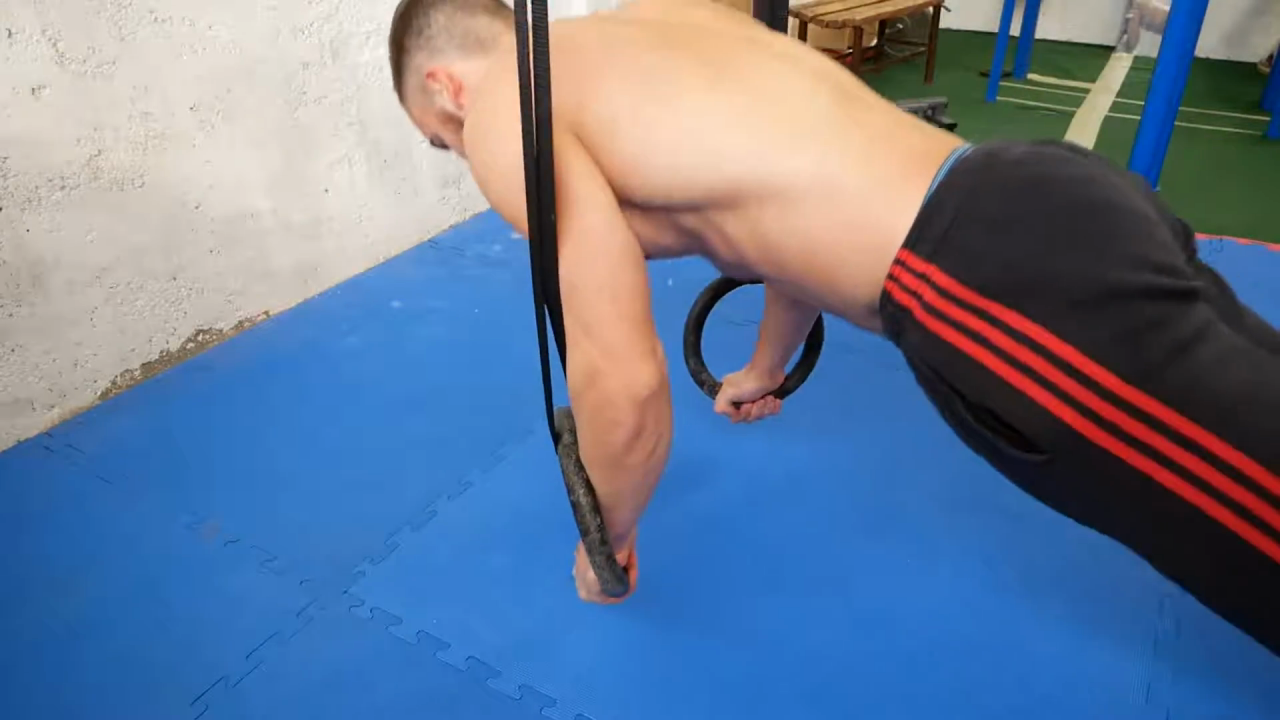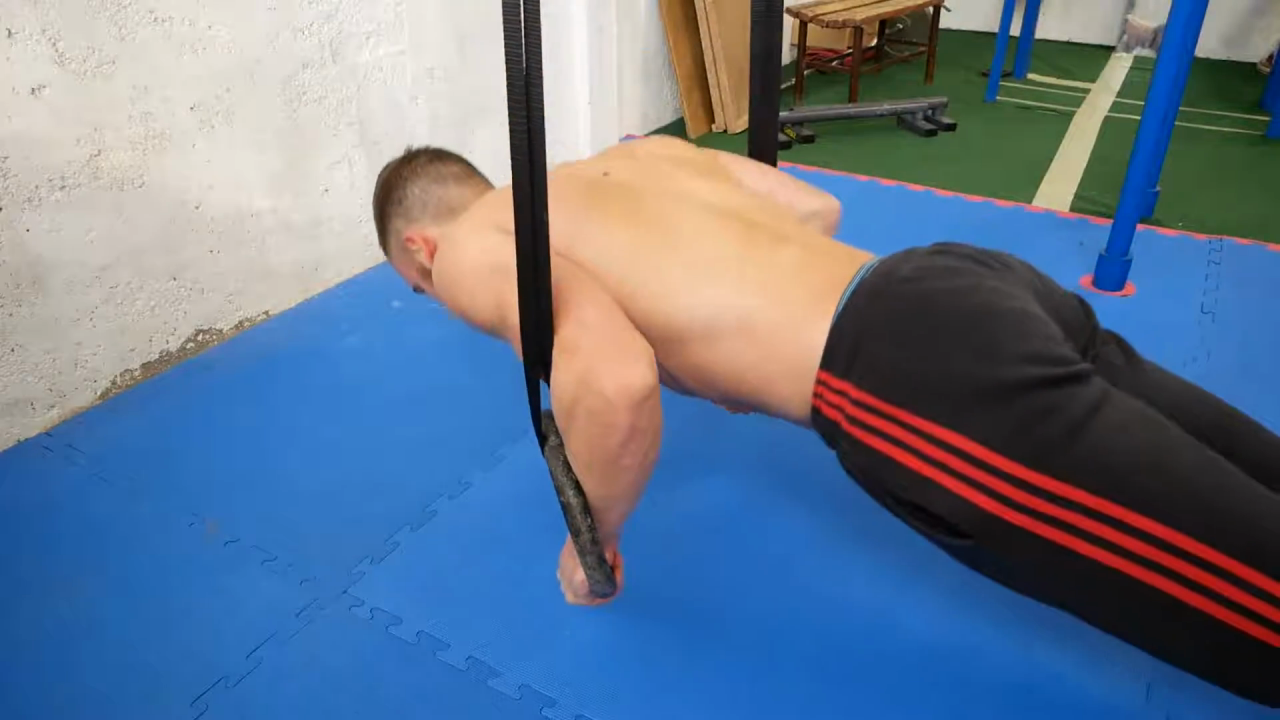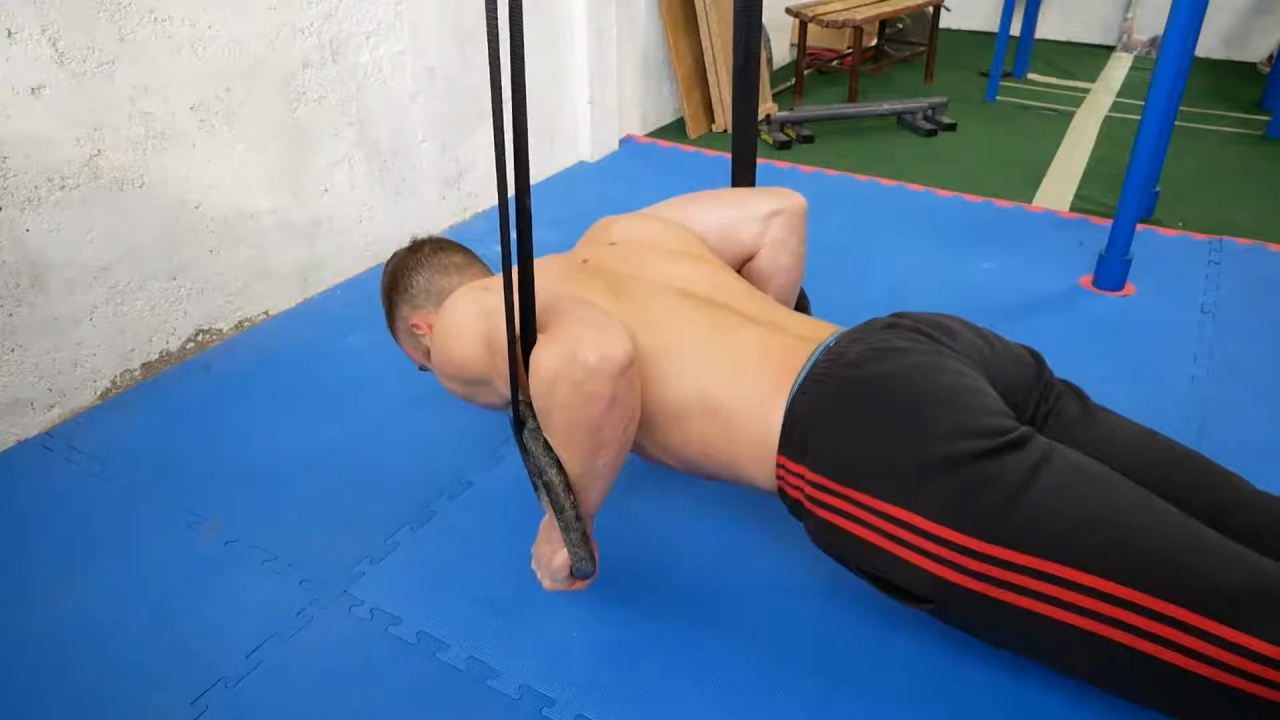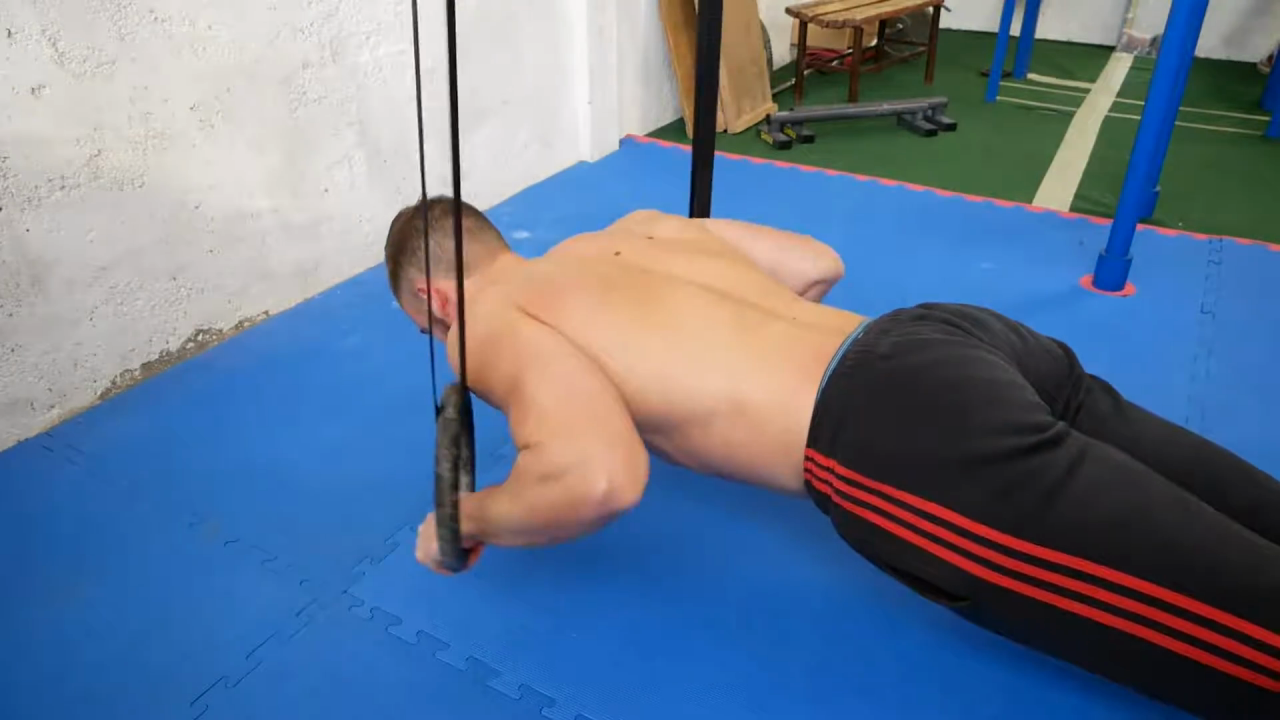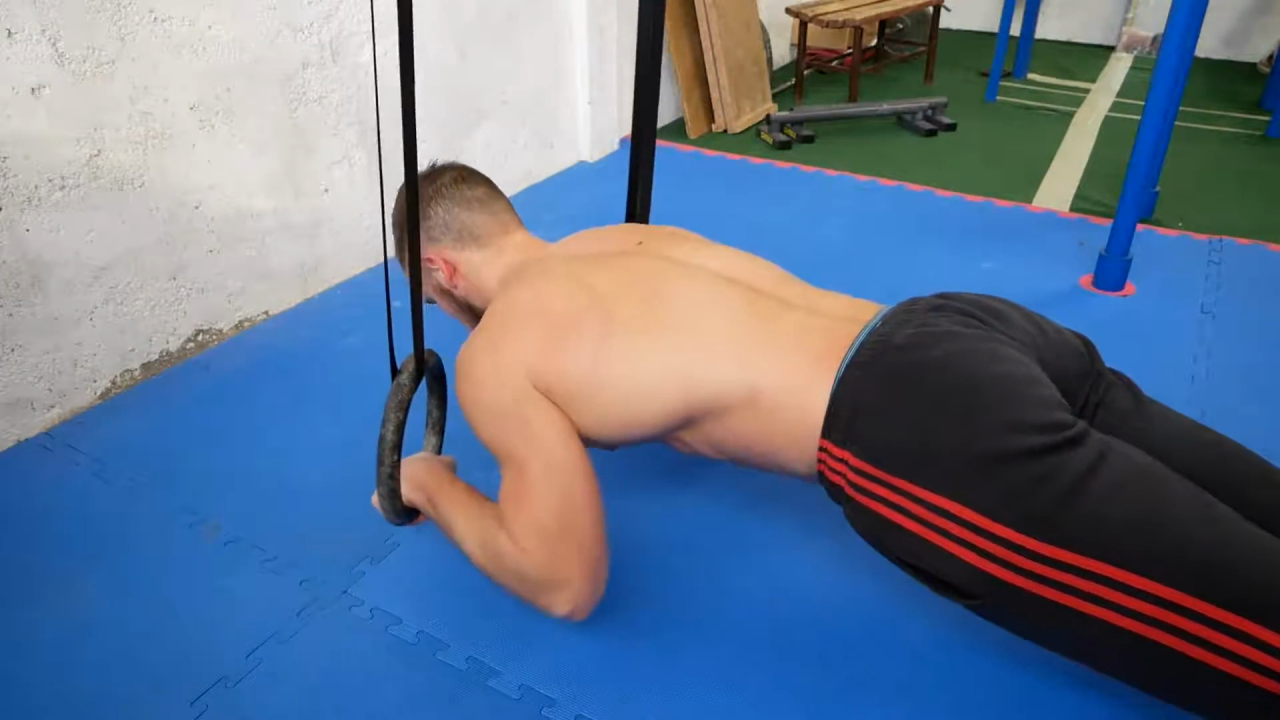
dt=0.5s
person 1, frame 1
left shoulder: (507, 109)
left elbow: (622, 379)
left wrist: (607, 548)
right wrist: (766, 371)
left hip: (1005, 279)
right hip: (1061, 197)
person 1, frame 2
left shoulder: (472, 250)
right shoulder: (630, 157)
left elbow: (616, 382)
left wrist: (592, 545)
left hip: (914, 379)
right hip: (972, 284)
person 1, frame 3
left shoulder: (464, 325)
right shoulder: (612, 236)
left elbow: (596, 354)
right elbow: (780, 210)
left wrist: (567, 525)
left hip: (870, 446)
right hip: (930, 346)
person 1, frame 4
left shoulder: (490, 329)
right shoulder: (628, 231)
left elbow: (606, 476)
left wrist: (474, 518)
left hip: (909, 444)
right hip: (957, 339)
person 1, frame 5
left shoulder: (493, 360)
right shoulder: (622, 237)
left elbow: (569, 583)
left wrist: (433, 488)
left hip: (926, 433)
right hip: (969, 328)
